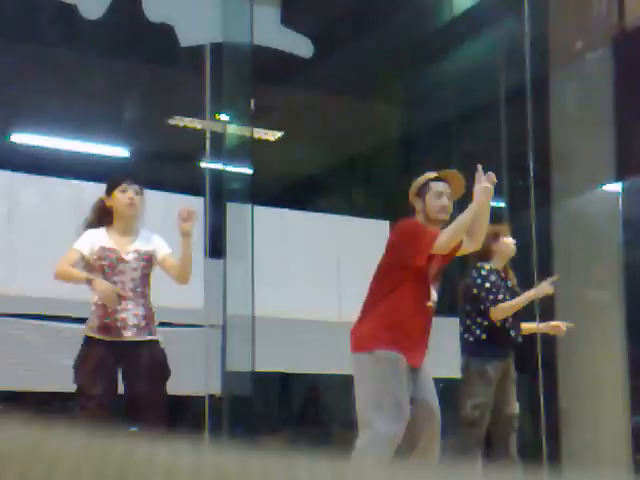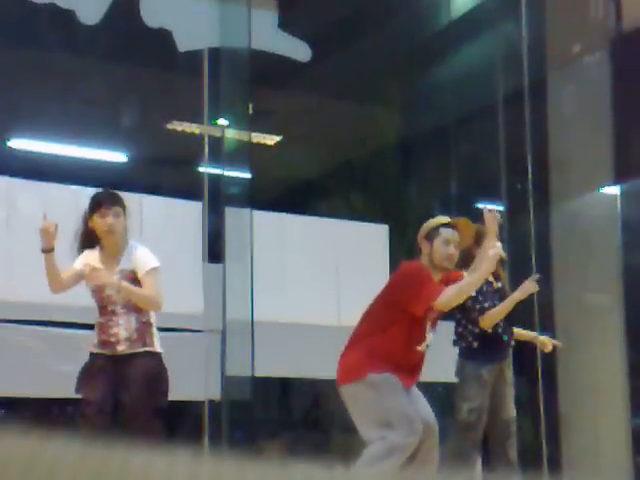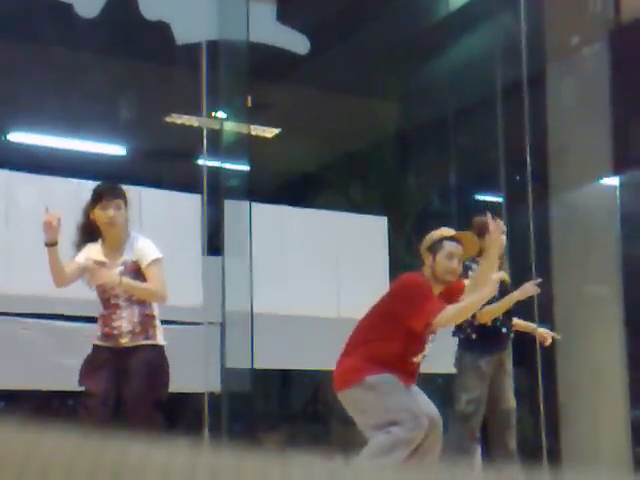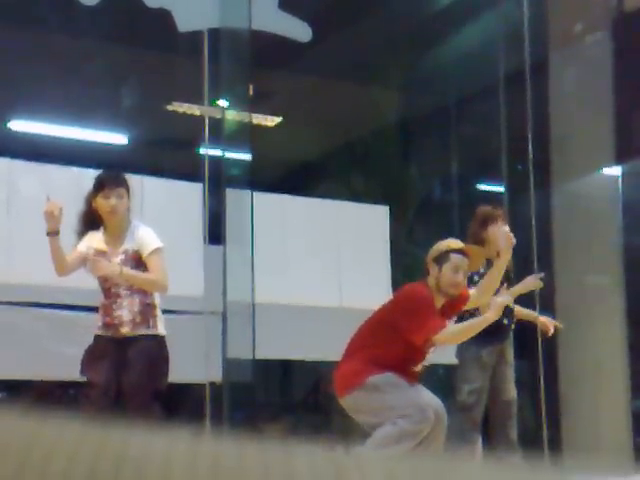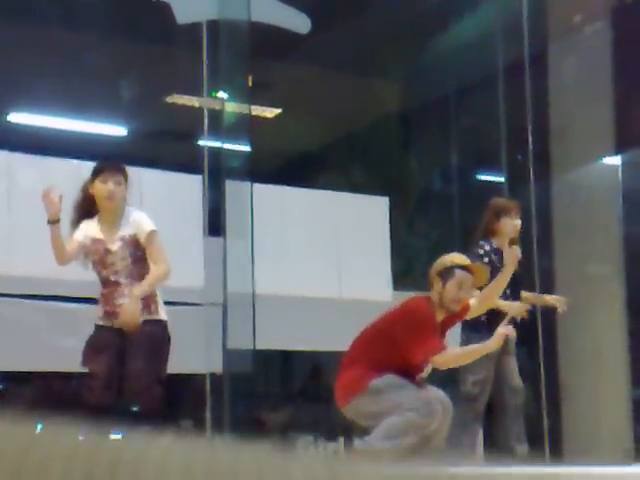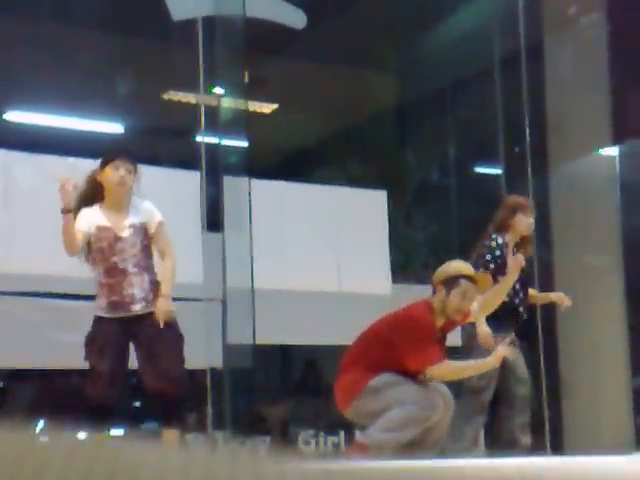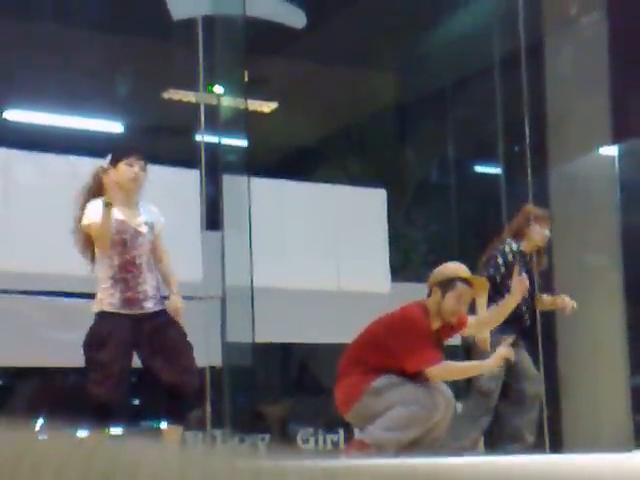
dt=0.4s
person 1, frame 1
left shoulder: (151, 241)
right shoulder: (93, 237)
left elbow: (182, 277)
right elbow: (61, 270)
left wrist: (186, 237)
right wrist: (92, 280)
left hip: (142, 337)
right hip: (101, 336)
left knee: (149, 408)
right knee: (93, 405)
person 1, frame 2
left shoulder: (139, 254)
right shoulder: (89, 257)
left elbow: (155, 302)
right elbow: (57, 286)
left wrist: (115, 281)
right wrist: (48, 248)
left hip: (142, 352)
right hip: (103, 352)
left knee: (141, 421)
right knee: (91, 416)
person 1, frame 3
left shoulder: (141, 246)
right shoulder: (91, 251)
left elbow: (160, 293)
right elbow: (61, 280)
left wrist: (117, 279)
right wrist: (51, 242)
left hip: (144, 344)
right hip: (106, 345)
left knee: (142, 415)
right knee: (94, 411)
person 1, frame 4
left shoulder: (143, 235)
right shoulder: (93, 239)
left elbow: (162, 283)
right elbow: (63, 269)
left wrist: (118, 271)
right wrist: (53, 231)
left hip: (145, 334)
right hip: (108, 334)
left knee: (140, 405)
right knee: (96, 403)
person 1, frame 5
left shoulder: (138, 220)
right shoulder: (87, 228)
left elbow: (162, 267)
right elbow: (63, 259)
left wrist: (137, 296)
right wrist: (54, 219)
left hip: (145, 317)
right hip: (108, 322)
left knee: (142, 385)
right knee: (97, 391)
person 1, frame 6
left shoulder: (145, 210)
right shoulder: (89, 216)
left elbow: (168, 256)
right elbow: (72, 250)
left wrist: (165, 295)
right wrist: (67, 209)
left hip: (149, 310)
right hip: (108, 314)
left knee: (169, 378)
right knee: (101, 385)
left ankle: (170, 448)
person 1, frame 7
left shoulder: (149, 211)
right shoulder: (97, 207)
right elbow: (102, 244)
left wrist: (174, 293)
right wrist: (109, 201)
left hip: (152, 309)
right hip: (114, 311)
left knee: (184, 377)
right knee: (107, 388)
person 2, frame 1
left shoulder: (505, 279)
right shoulder: (480, 274)
left elbow: (509, 323)
right elbow: (496, 312)
left wrist: (546, 327)
right wrist: (535, 293)
left hip: (504, 358)
right hip: (481, 359)
left knee: (507, 420)
right knee: (474, 422)
person 2, frame 2
left shoulder: (497, 281)
right elbow: (485, 321)
left wrist: (535, 337)
right wrist: (518, 294)
left hip: (501, 361)
right hip: (476, 363)
left knee: (505, 425)
right knee: (470, 426)
person 2, frame 3
right shoulder: (471, 272)
right elbow: (481, 315)
left wrist: (534, 329)
right wrist: (518, 294)
left hip: (501, 353)
right hip: (475, 354)
left knee: (505, 416)
right knee: (469, 419)
person 2, frame 4
left shoulder: (501, 263)
left wrist: (536, 318)
right wrist: (520, 288)
left hip: (502, 343)
right hip: (477, 344)
left knee: (506, 406)
right knee: (471, 409)
person 2, frame 5
left shoulder: (509, 254)
right shoulder: (483, 251)
left wrist: (544, 299)
right wrist: (503, 305)
right hip: (481, 333)
left knee: (513, 395)
right knee: (475, 398)
left ankle: (513, 456)
person 2, frame 6
left shoulder: (517, 251)
right shoulder: (494, 244)
left wrist: (550, 297)
right wrist: (480, 323)
left hip: (506, 330)
right hip: (489, 328)
left knee: (519, 388)
right knee: (479, 391)
left ankle: (513, 449)
right ankle: (462, 452)
person 2, frame 7
left shoulder: (531, 259)
right shoulder: (506, 250)
left elbow: (536, 299)
right elbow: (484, 284)
left wrist: (558, 300)
left hip: (512, 334)
right hip: (494, 331)
left knee: (531, 386)
right knee: (487, 390)
left ankle: (514, 446)
right ankle: (462, 447)
person 3, frame 1
left shoulder: (437, 243)
right shoulder: (408, 229)
left elbow: (473, 242)
right elbow: (444, 243)
left wrist: (485, 199)
right wrist: (475, 204)
left hip: (411, 350)
right hip: (380, 344)
left knee: (428, 417)
right knee: (387, 422)
person 3, frame 2
left shoulder: (441, 279)
right shoulder: (412, 272)
left elbow: (472, 279)
right elbow: (445, 301)
left wrist: (491, 236)
right wrist: (485, 269)
left hip: (398, 374)
right hip: (366, 370)
left knee: (427, 428)
right knee: (402, 431)
person 3, frame 3
left shoulder: (441, 289)
right shoulder: (412, 285)
left elbow: (475, 286)
right elbow: (442, 319)
left wrist: (494, 247)
right wrist: (487, 292)
left hip: (393, 376)
right hip: (361, 374)
left knee: (430, 422)
right knee: (410, 423)
person 3, frame 4
left shoulder: (444, 298)
right shoulder: (416, 296)
left elbow: (480, 295)
right elbow: (443, 337)
left wrist: (505, 256)
right wrist: (489, 315)
left hip: (389, 376)
right hip: (358, 378)
left knee: (435, 415)
right knee: (418, 414)
person 3, frame 5
left shoulder: (443, 309)
right shoulder: (417, 312)
left elbow: (481, 304)
right elbow: (441, 359)
left wrist: (508, 268)
right wrist: (491, 344)
left hip: (385, 384)
right hip: (358, 387)
left knee: (440, 408)
right knee: (426, 408)
person 3, frame 6
left shoulder: (443, 313)
right shoulder: (417, 318)
left elbow: (482, 308)
right elbow: (436, 370)
left wrist: (511, 276)
right wrist: (488, 362)
left hip: (384, 386)
right hip: (358, 388)
left knee: (442, 402)
right knee: (430, 400)
right ankle: (363, 451)
person 3, frame 7
left shoulder: (442, 317)
right shoulder: (412, 319)
left elbow: (479, 324)
right elbow: (436, 372)
left wrist: (514, 297)
right wrist: (487, 364)
left hip: (383, 387)
right hip: (357, 391)
left knee: (442, 400)
right knee: (433, 400)
right ankle: (364, 448)
